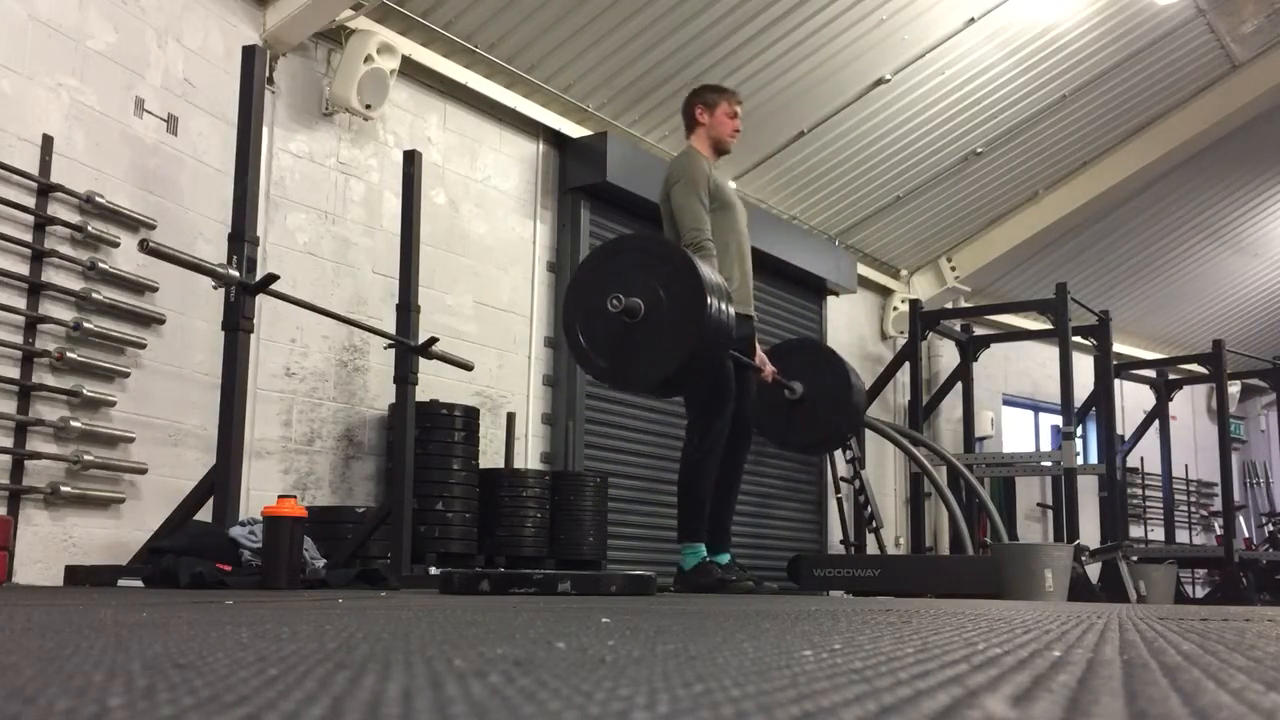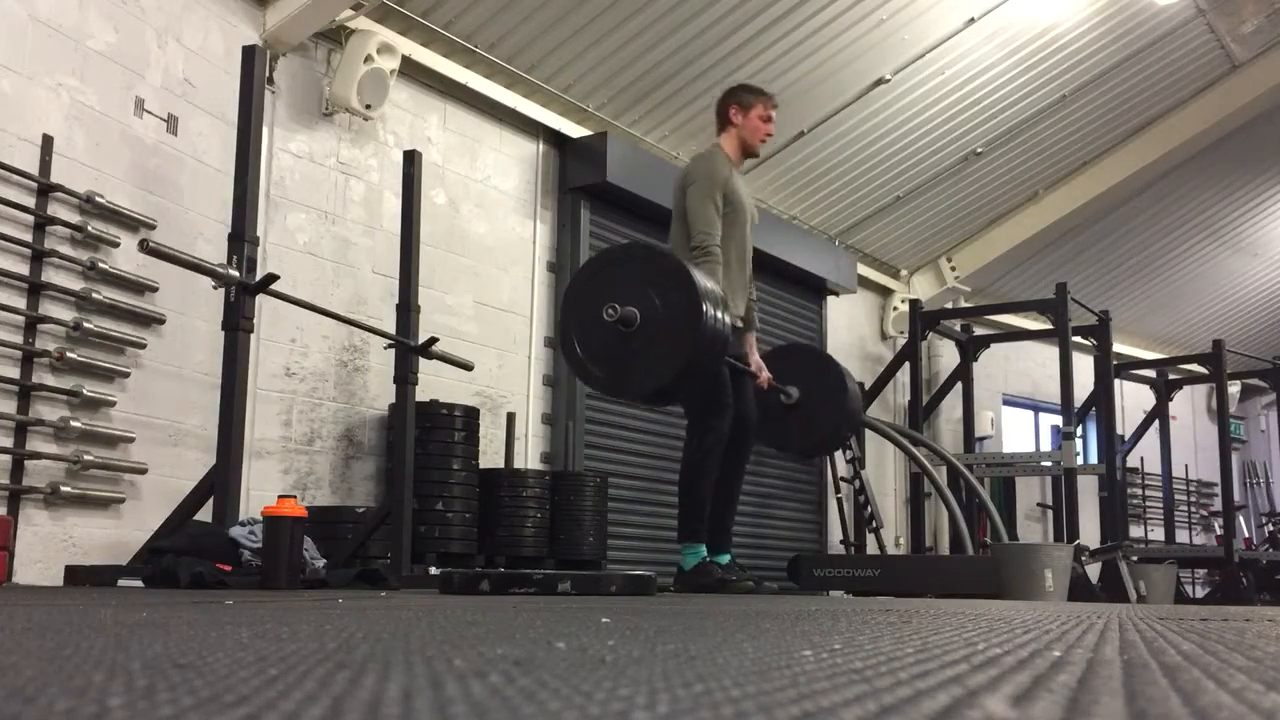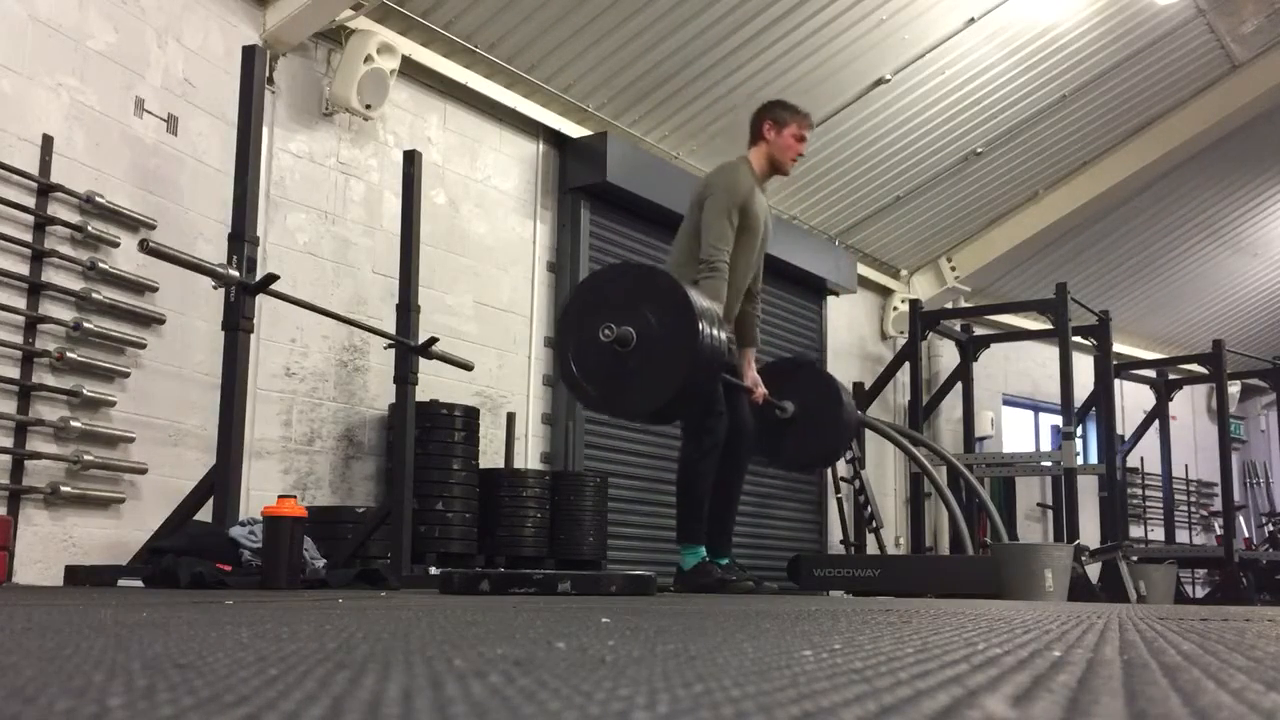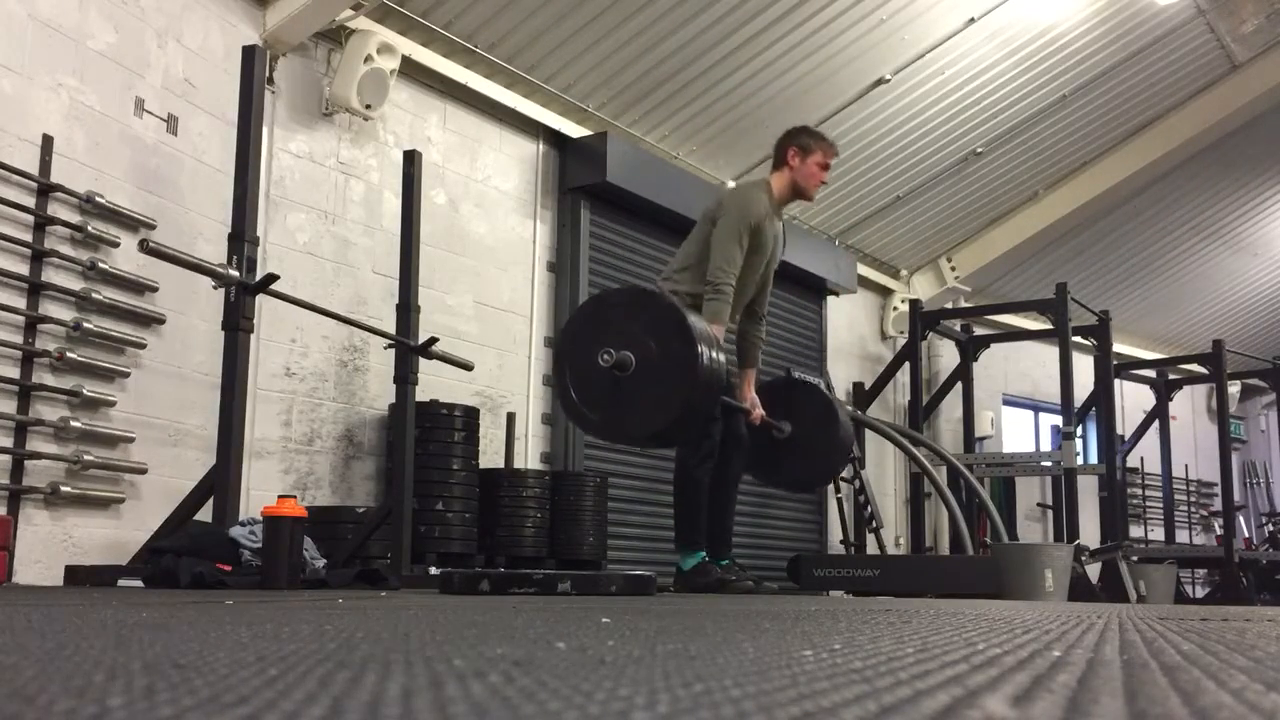
dt=0.2s
person 1, frame 1
left shoulder: (715, 180)
right shoulder: (689, 167)
right elbow: (698, 245)
left wrist: (754, 342)
left hip: (736, 324)
left knee: (736, 437)
right knee: (710, 430)
left ankle: (718, 555)
right ankle: (694, 561)
person 1, frame 2
left shoulder: (736, 182)
right shoulder: (708, 168)
right elbow: (706, 251)
left wrist: (750, 347)
left hip: (727, 329)
left knee: (739, 434)
right knee: (711, 429)
left ankle: (719, 556)
right ankle: (693, 561)
person 1, frame 3
left shoulder: (759, 201)
right shoulder: (731, 181)
left elbow: (751, 293)
right elbow: (713, 266)
left wrist: (748, 366)
left knee: (738, 436)
right knee: (708, 428)
left ankle: (719, 557)
right ankle: (693, 562)
person 1, frame 4
left shoulder: (776, 227)
right shoulder: (746, 202)
left elbow: (754, 315)
right elbow: (719, 286)
left wrist: (747, 388)
left knee: (733, 440)
right knee: (704, 431)
left ankle: (719, 559)
right ankle: (693, 562)
